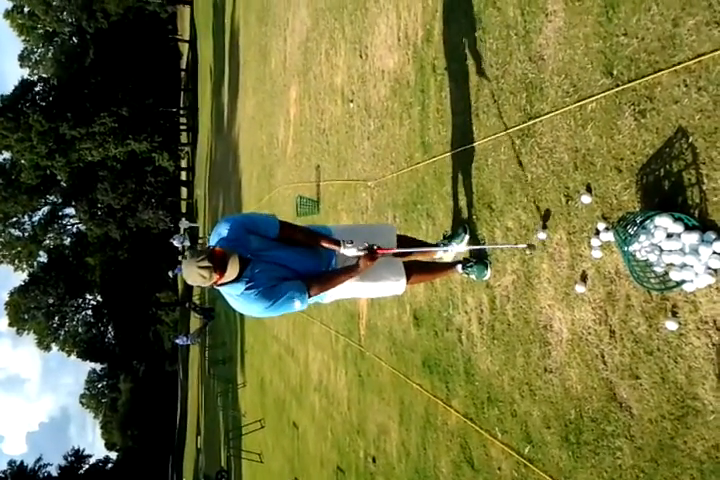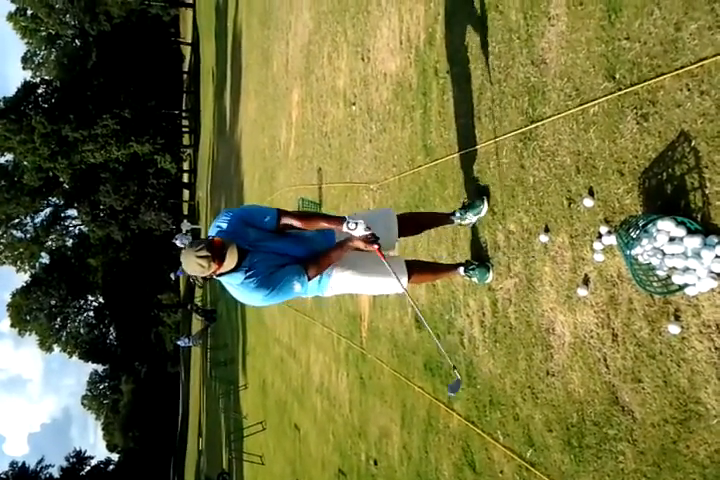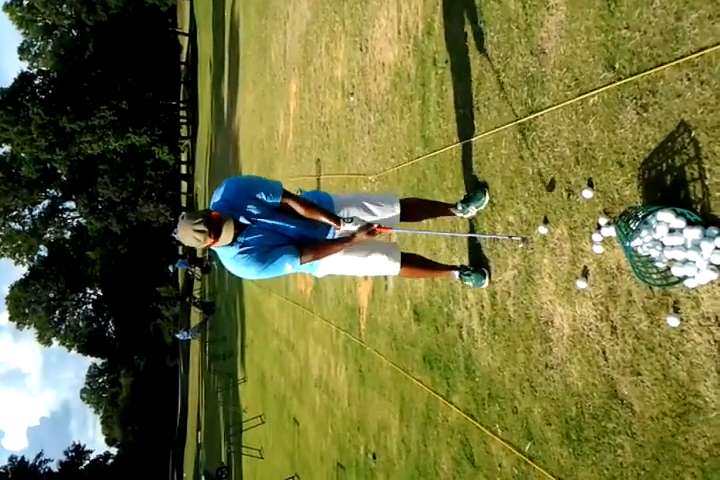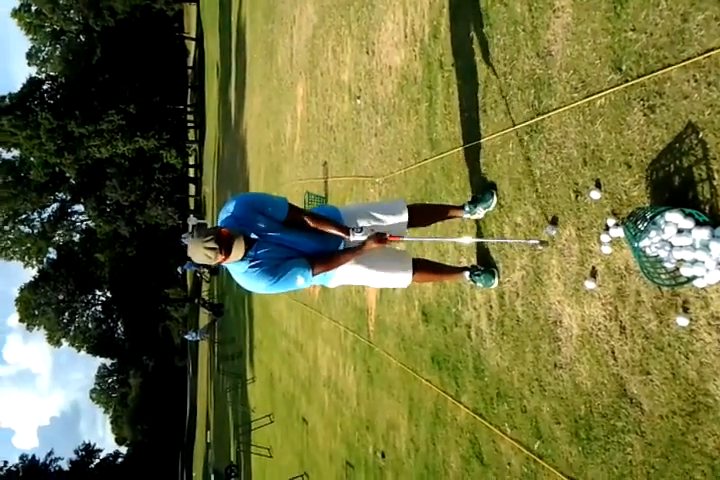
dt=0.5s
person 1, frame 1
left shoulder: (226, 230)
right shoulder: (253, 300)
left elbow: (289, 230)
right elbow: (310, 290)
left wrist: (341, 245)
right wrist: (358, 268)
left hip: (325, 239)
right hip: (329, 278)
left knee: (391, 240)
right knee: (404, 275)
left ankle: (440, 251)
right ankle: (459, 267)
person 1, frame 2
left shoulder: (226, 222)
right shoulder: (254, 290)
left elbow: (289, 218)
right elbow: (311, 271)
left wrist: (341, 224)
right wrist: (350, 244)
left hip: (327, 232)
right hip: (331, 275)
left knee: (398, 222)
right knee: (404, 273)
left ankle: (457, 218)
right ankle: (461, 269)
person 1, frame 3
left shoulder: (231, 191)
right shoulder: (245, 262)
left elbow: (294, 200)
right elbow: (306, 255)
left wrist: (338, 221)
right wrist: (355, 239)
left hip: (327, 207)
right hip: (329, 251)
left knee: (401, 208)
right knee: (397, 262)
left ankle: (458, 209)
right ankle: (456, 272)
person 1, frame 4
left shoulder: (236, 208)
right shoulder: (257, 278)
left elbow: (298, 215)
right elbow: (317, 268)
left wrist: (347, 232)
right wrist: (364, 247)
left hip: (334, 220)
right hip: (338, 263)
left knee: (408, 214)
right knee: (409, 271)
left ankle: (466, 210)
right ankle: (466, 273)
